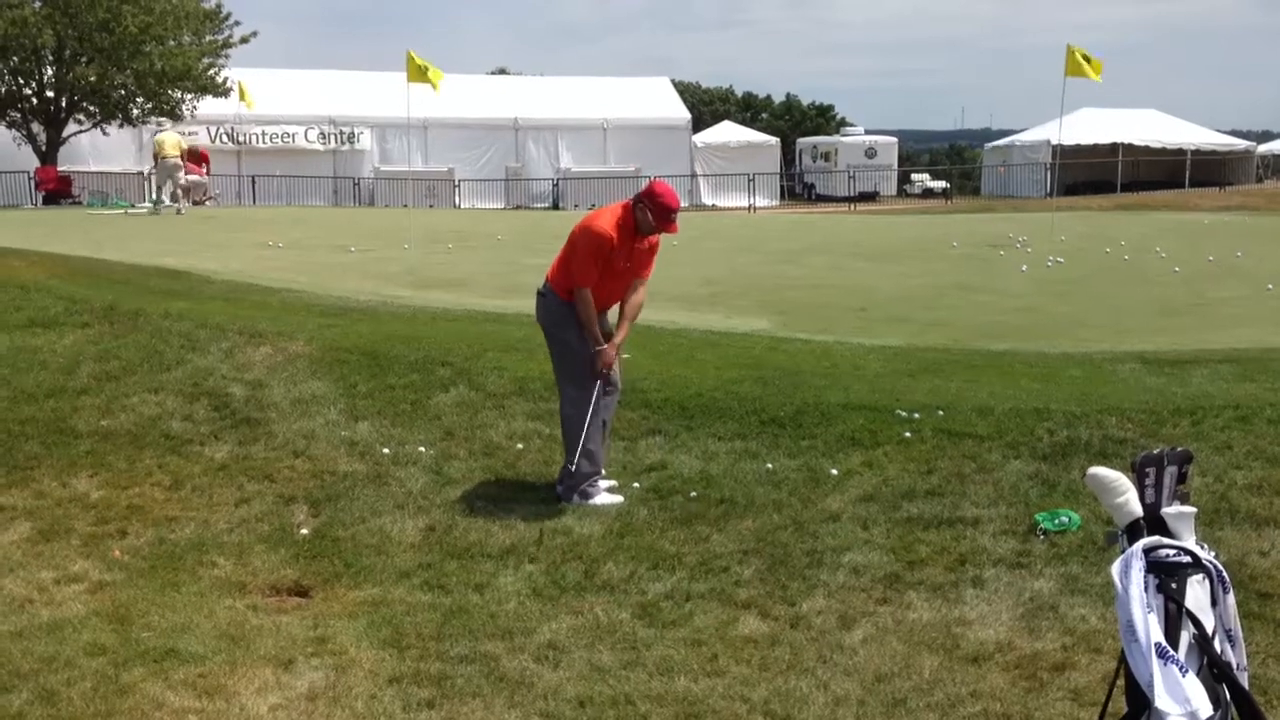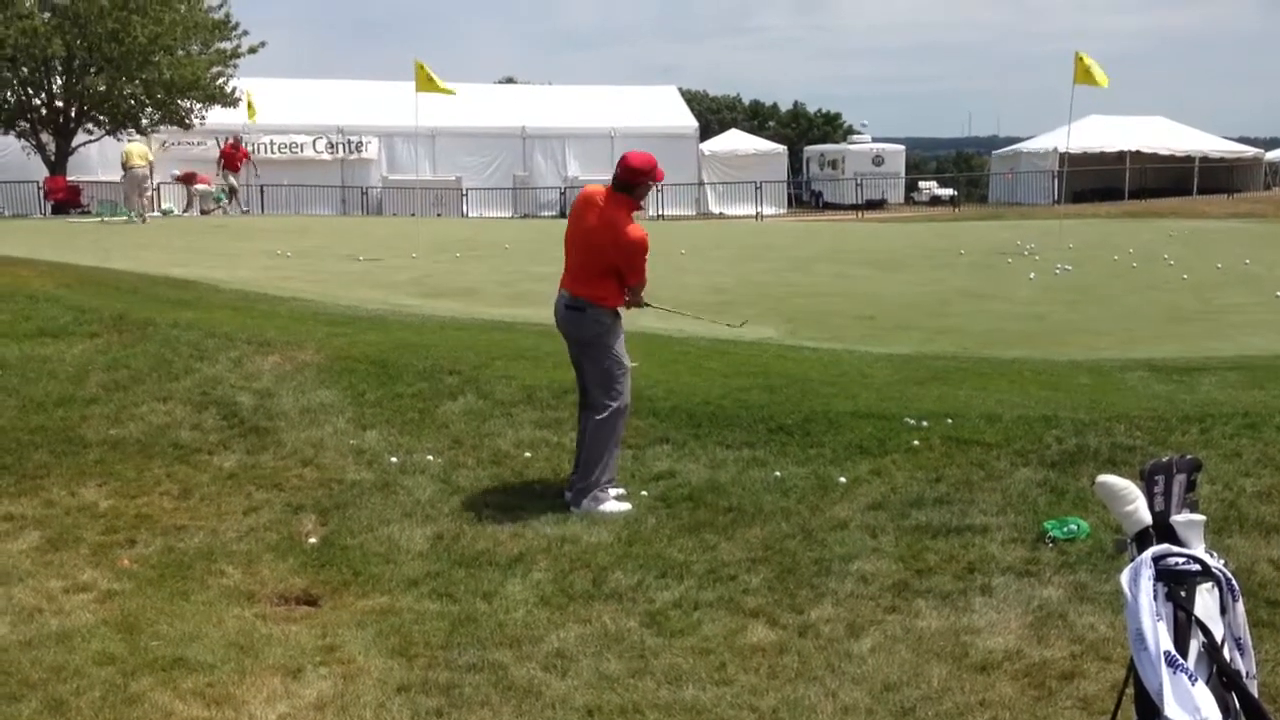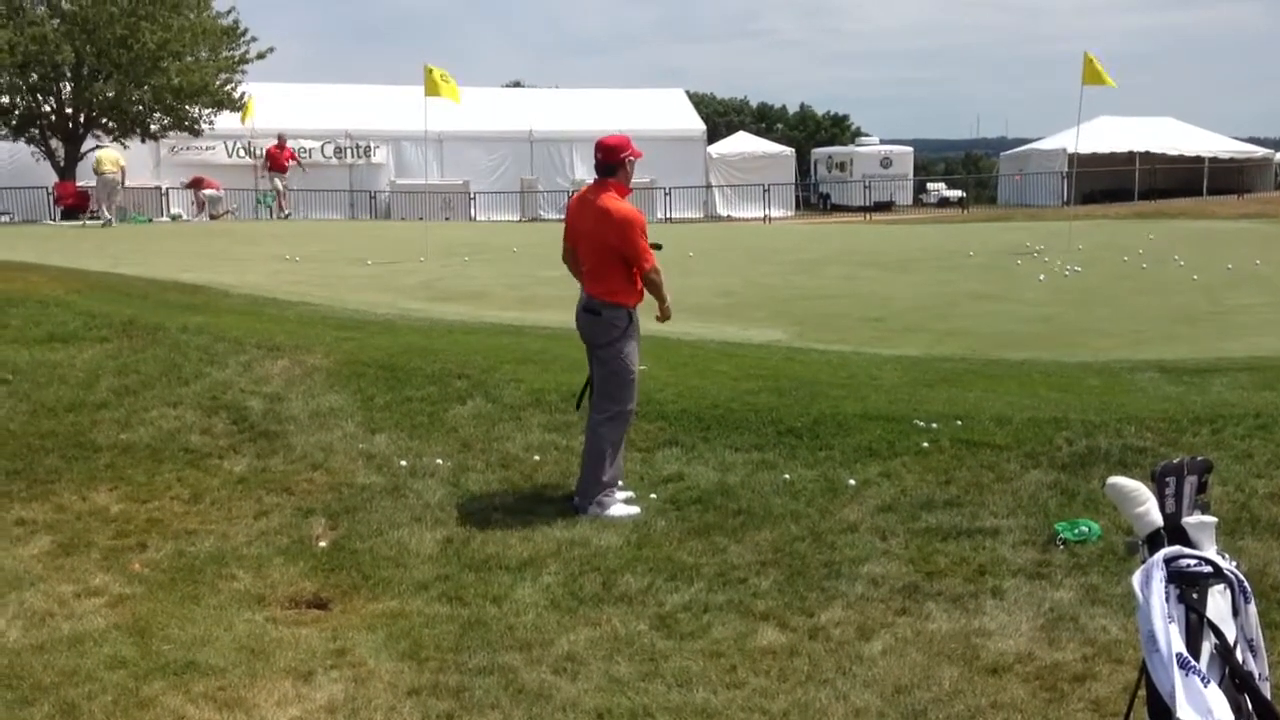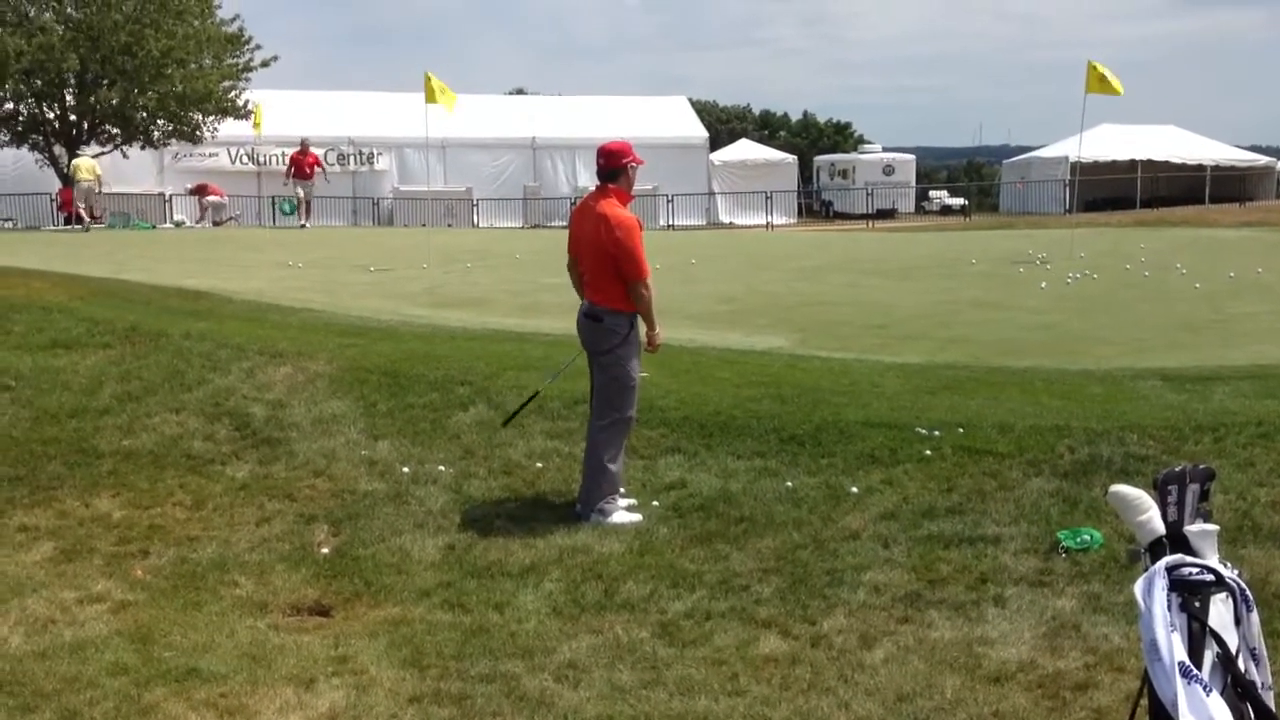
dt=1s
person 1, frame 1
left shoulder: (650, 240)
right shoulder: (600, 229)
left elbow: (637, 290)
right elbow: (581, 288)
left wrist: (616, 343)
right wrist: (598, 343)
left hip: (595, 309)
right hip: (563, 307)
left knee: (608, 387)
right knee: (583, 394)
left ankle: (584, 472)
right ankle: (579, 486)
person 1, frame 2
left shoulder: (586, 196)
right shoulder: (632, 236)
right elbow: (636, 286)
right wrist: (635, 299)
left hip: (568, 304)
right hip: (595, 316)
left knee: (594, 400)
right knee: (613, 403)
left ankle: (585, 479)
right ankle: (588, 493)
person 1, frame 3
left shoulder: (579, 202)
right shoulder: (624, 214)
left elbow: (569, 257)
right elbow: (648, 272)
right wrist: (664, 303)
left hip: (590, 307)
right hip: (614, 317)
left knee: (604, 403)
right knee: (615, 408)
left ankle: (601, 483)
right ankle: (594, 497)
person 1, frame 4
left shoulder: (583, 209)
right shoulder: (621, 219)
left elbow: (574, 267)
right elbow: (640, 285)
right wrist: (653, 329)
left hip: (590, 315)
right hip: (615, 323)
left knee: (606, 410)
right knee: (615, 414)
left ankle: (602, 491)
right ankle: (597, 504)
